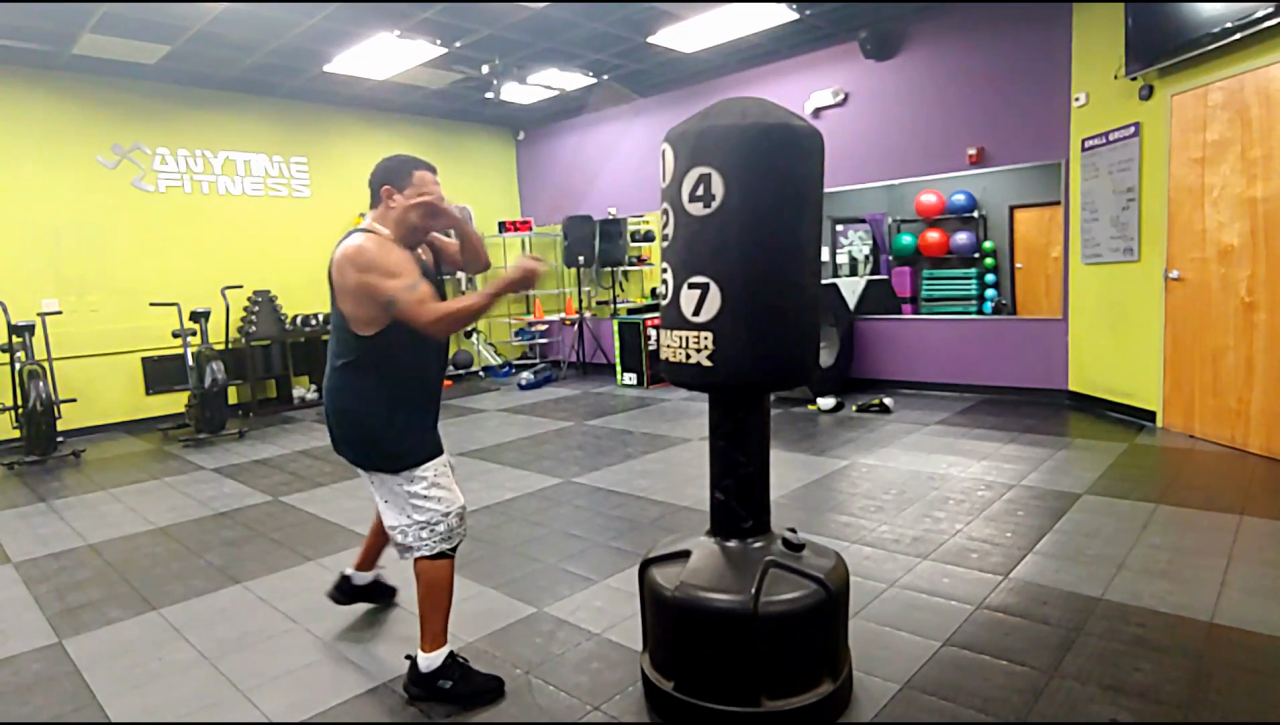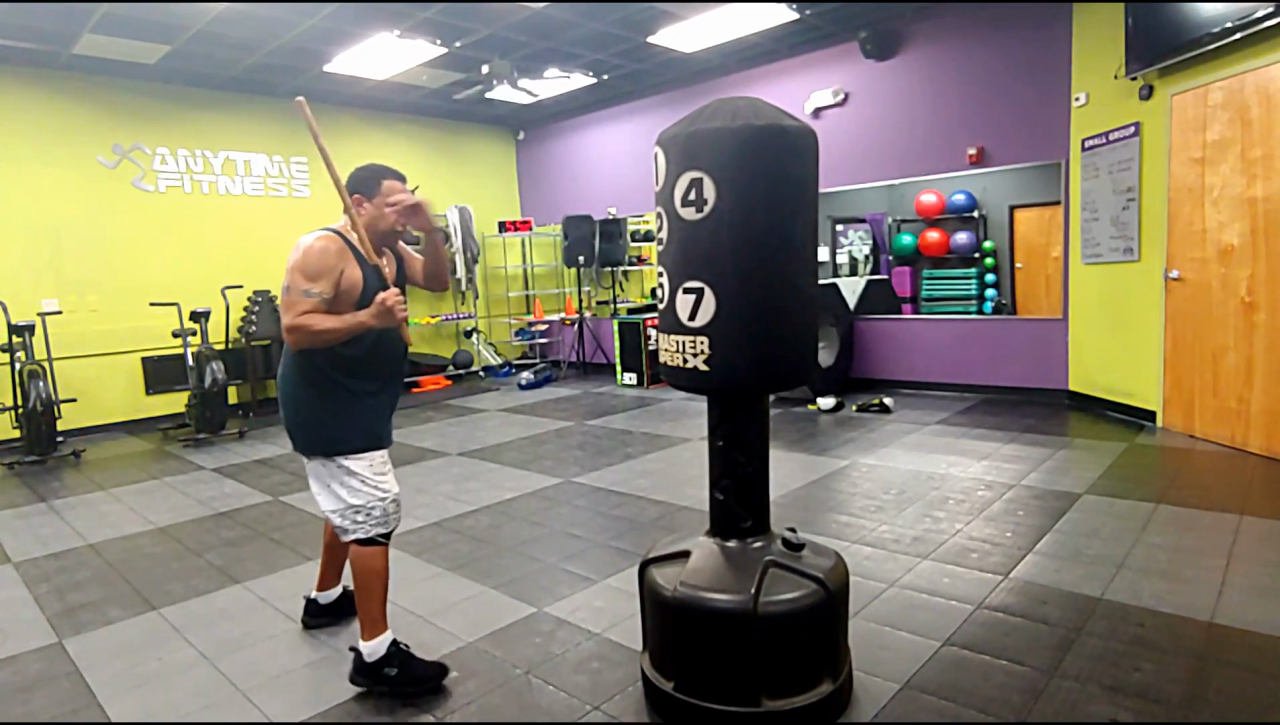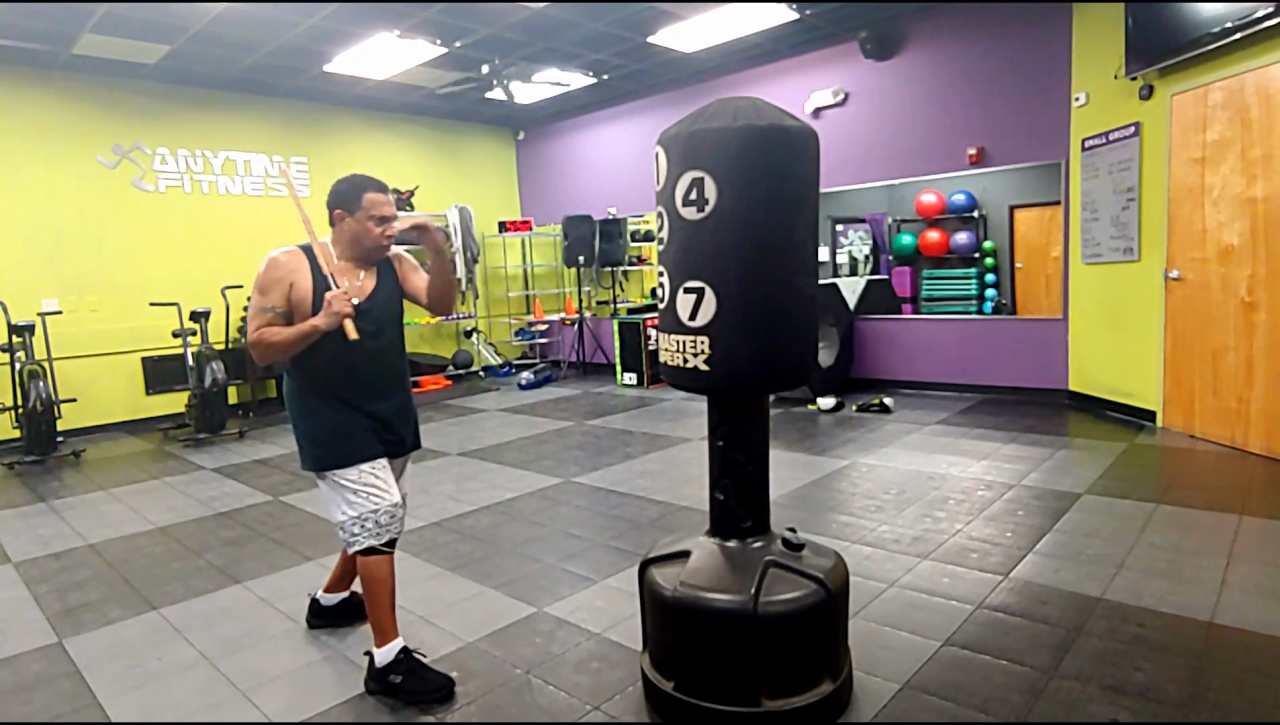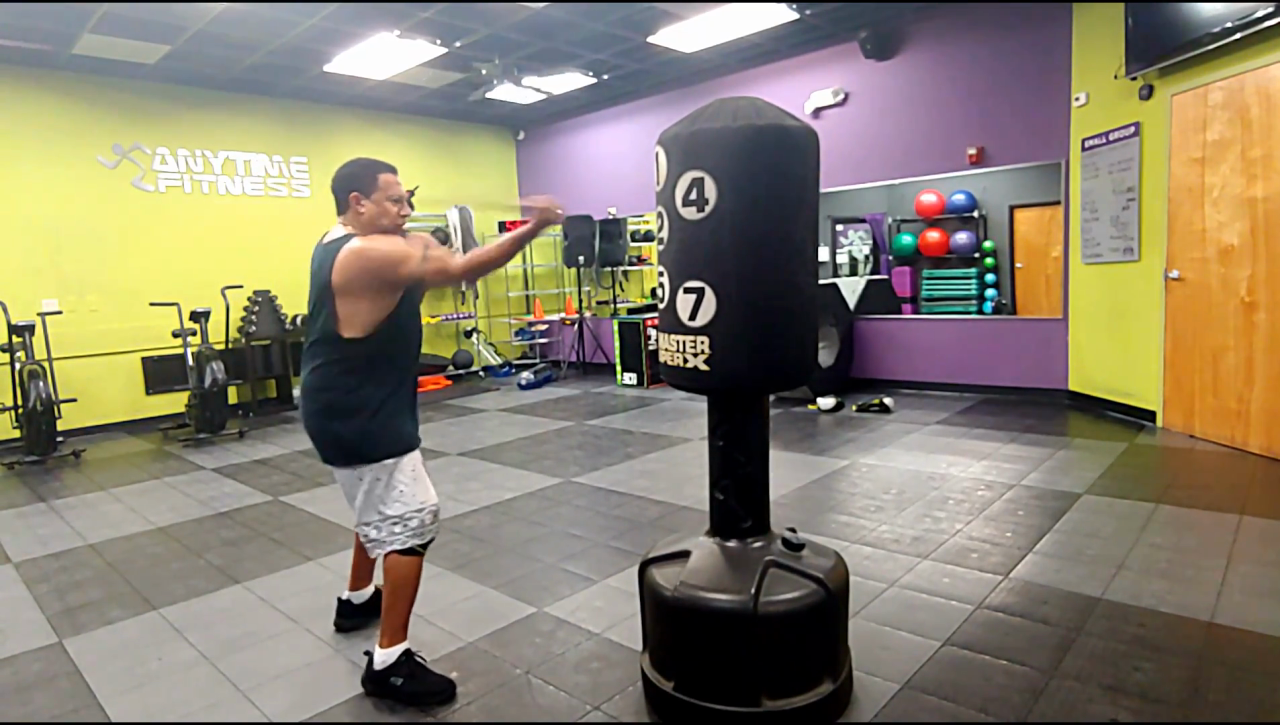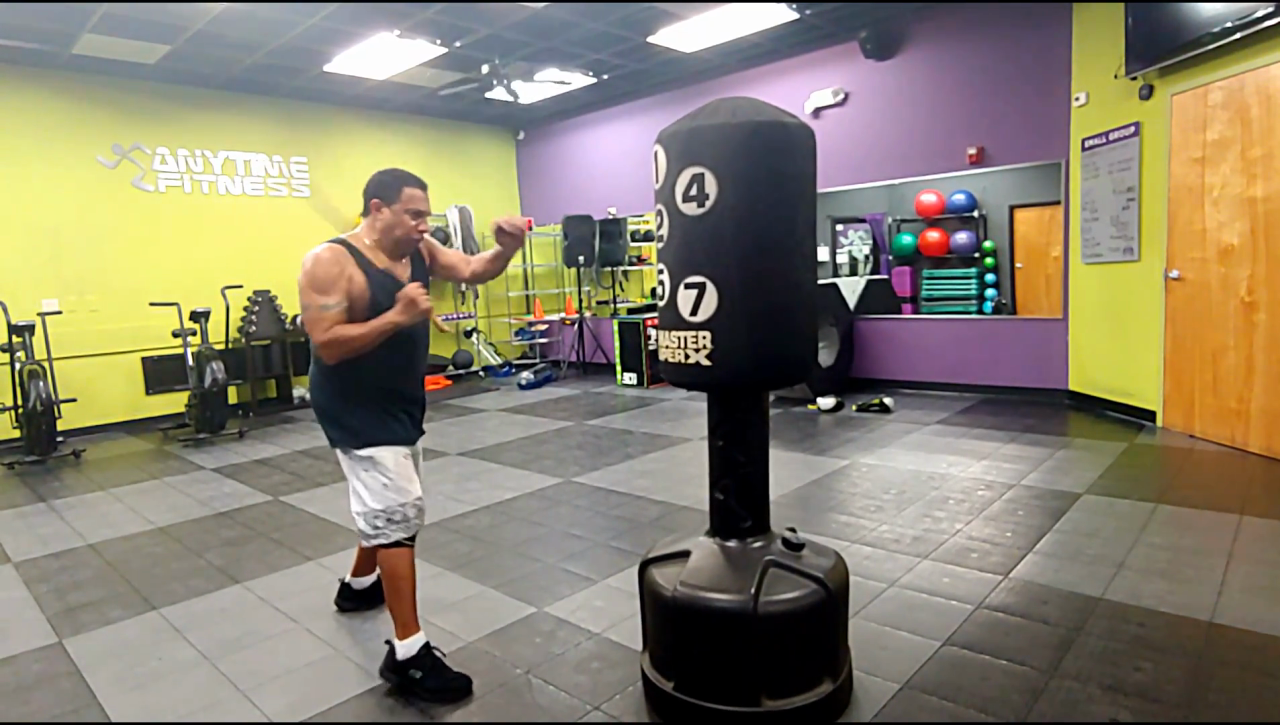
dt=0.5s
person 1, frame 1
left shoulder: (417, 242)
right shoulder: (365, 251)
left elbow: (473, 260)
right elbow: (436, 322)
left wrist: (452, 219)
right wrist: (508, 282)
left hip: (392, 407)
right hip: (377, 414)
left knee: (404, 501)
right knee: (437, 521)
left ankle: (360, 576)
right ankle: (432, 666)
person 1, frame 2
left shoulder: (390, 250)
right shoulder: (322, 250)
left elbow: (440, 281)
right elbow: (296, 331)
left wrist: (428, 226)
right wrist: (370, 318)
left hip: (356, 402)
right hip: (326, 404)
left knee: (350, 502)
right knee: (375, 509)
left ankle: (326, 598)
right ankle: (375, 653)
person 1, frame 3
left shoulder: (394, 261)
right shoulder: (284, 267)
left elbow: (440, 303)
right elbow: (262, 348)
left wrist: (436, 246)
right wrist: (322, 319)
left hip: (391, 417)
right hip: (333, 423)
left knee: (370, 520)
right knee: (376, 523)
left ankle: (335, 598)
right ankle: (389, 660)
person 1, frame 4
left shoulder: (343, 248)
right shoulder: (371, 256)
right elbow: (461, 269)
left wrist: (413, 267)
right wrist: (529, 230)
left hip: (350, 407)
right hip: (358, 416)
left knee: (382, 506)
right knee: (412, 520)
left ankle: (357, 599)
right ankle: (389, 662)
person 1, frame 5
left shoulder: (419, 250)
right shoulder: (329, 261)
left elbow: (473, 270)
right elbow: (326, 346)
left wrist: (506, 246)
right wrist: (398, 314)
left hip: (400, 406)
right hip: (355, 411)
left knee: (393, 504)
right knee: (397, 511)
left ankle: (358, 584)
right ankle: (408, 652)
